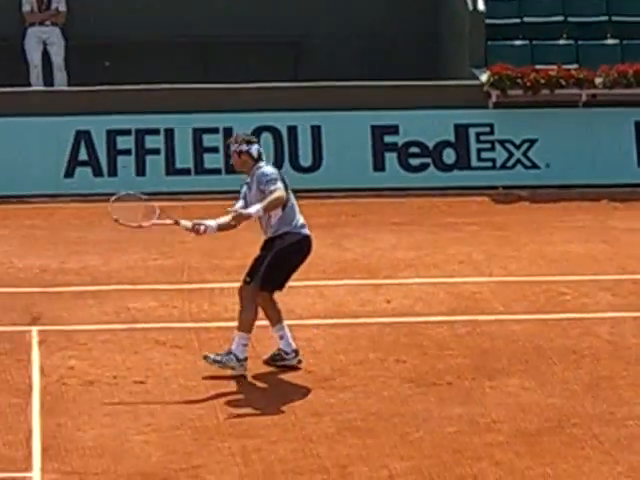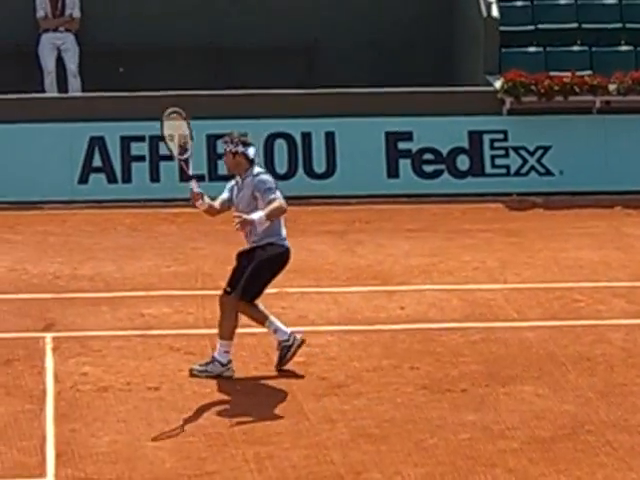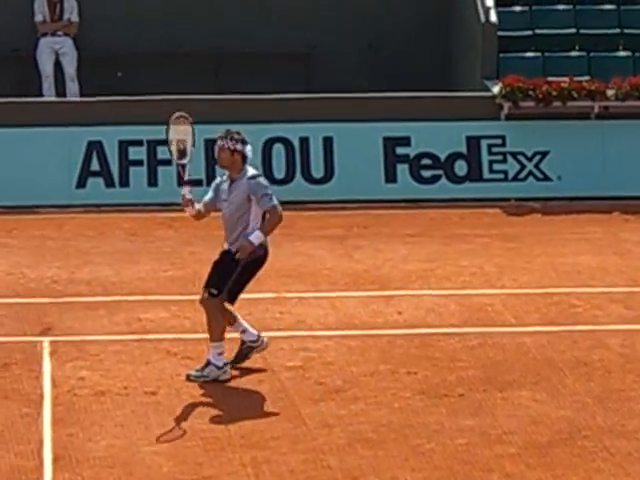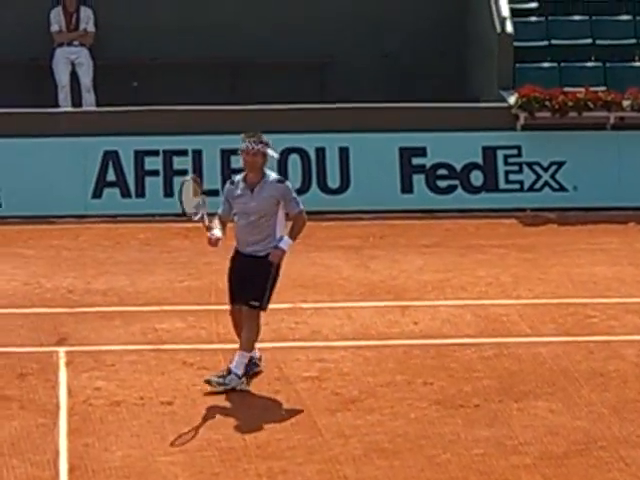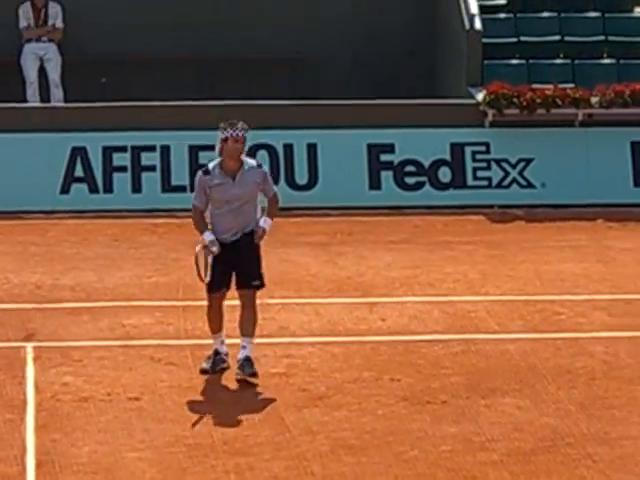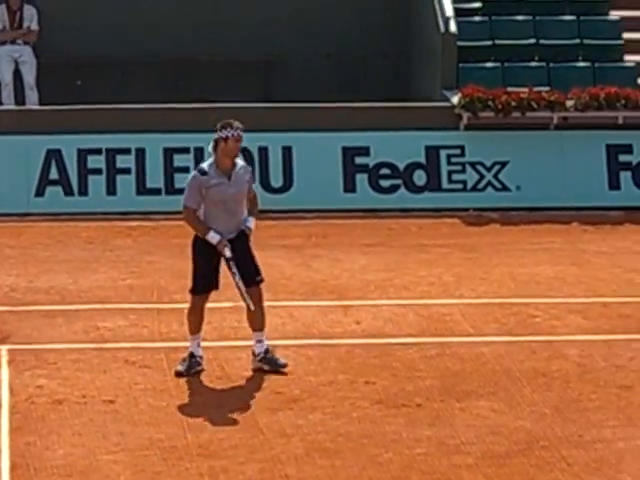
dt=0.2s
person 1, frame 1
left shoulder: (265, 173)
right shoulder: (249, 184)
left elbow: (281, 197)
right elbow: (234, 219)
left wrist: (253, 211)
right wrist: (208, 226)
left hip: (290, 240)
right hip: (286, 241)
left knee: (248, 292)
right knee: (262, 295)
left ankle: (238, 356)
right ankle: (288, 350)
person 1, frame 2
left shoulder: (260, 179)
right shoulder: (235, 185)
left elbow: (280, 205)
right elbow: (215, 209)
left wrist: (256, 218)
right wrist: (201, 201)
left hip: (269, 250)
right hip: (257, 250)
left knee: (228, 300)
right knee: (240, 302)
left ankle: (222, 361)
right ankle: (287, 338)
person 1, frame 3
left shoulder: (254, 182)
right shoulder: (221, 182)
left elbow: (276, 214)
right elbow: (204, 209)
left wrist: (253, 240)
right wrist: (190, 206)
left hip: (248, 253)
right hip: (231, 251)
left knee: (213, 302)
right knee: (208, 301)
left ankle: (217, 364)
right ankle: (251, 338)
person 1, frame 4
left shoulder: (279, 186)
right shoulder: (232, 187)
left elbow: (300, 218)
right elbow: (223, 218)
left wrist: (284, 246)
right wrist: (216, 233)
left hip: (267, 257)
right hip: (241, 255)
left knee: (252, 313)
right knee: (236, 311)
left ankle: (236, 371)
right ankle: (251, 359)
person 1, frame 5
left shoulder: (257, 170)
right shoulder: (206, 176)
left elbow: (273, 197)
right elbow: (197, 211)
left wrist: (265, 224)
right wrist: (208, 237)
left hip: (246, 240)
right hip: (218, 243)
left knee: (248, 298)
right knee: (214, 299)
left ankle: (245, 358)
right ankle: (220, 353)
person 1, frame 6
left shoulder: (244, 169)
right shoulder: (201, 176)
left elbow: (252, 198)
right elbow: (189, 214)
left wrist: (250, 223)
right wrist: (216, 238)
left hip: (237, 239)
right hip: (207, 242)
left knee: (256, 292)
right knee: (198, 299)
left ankle: (260, 352)
right ankle: (194, 355)
